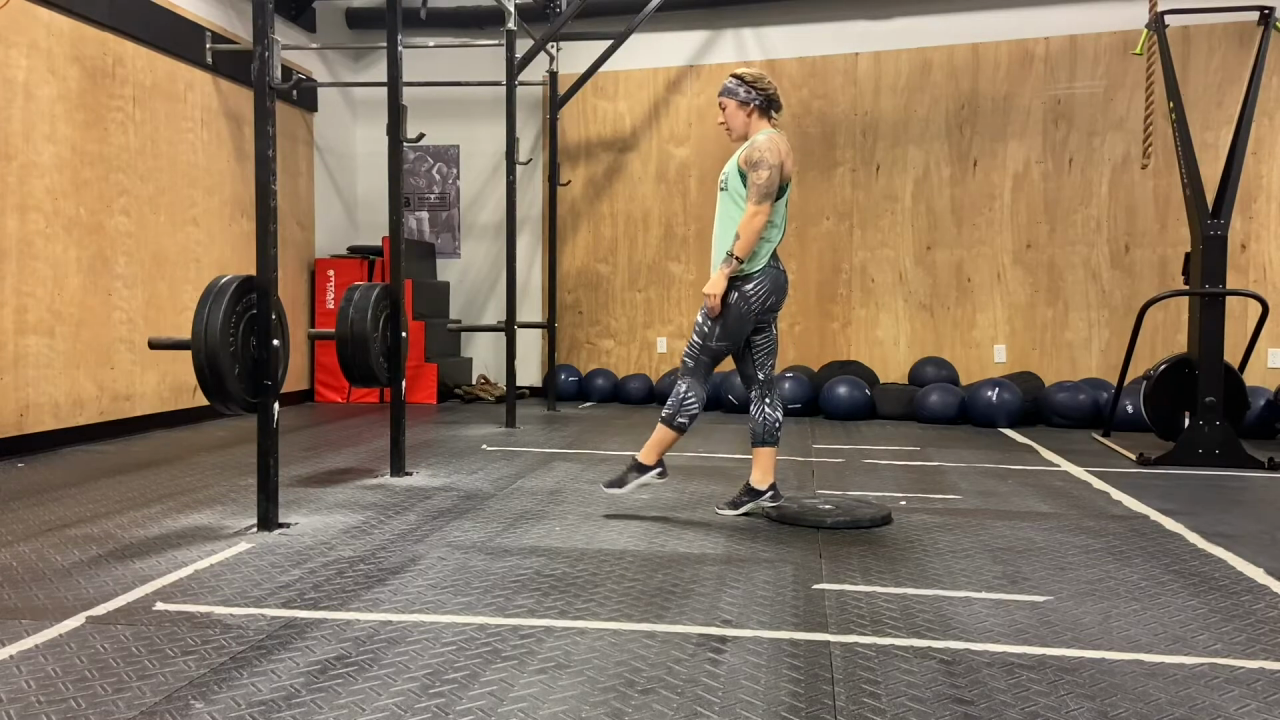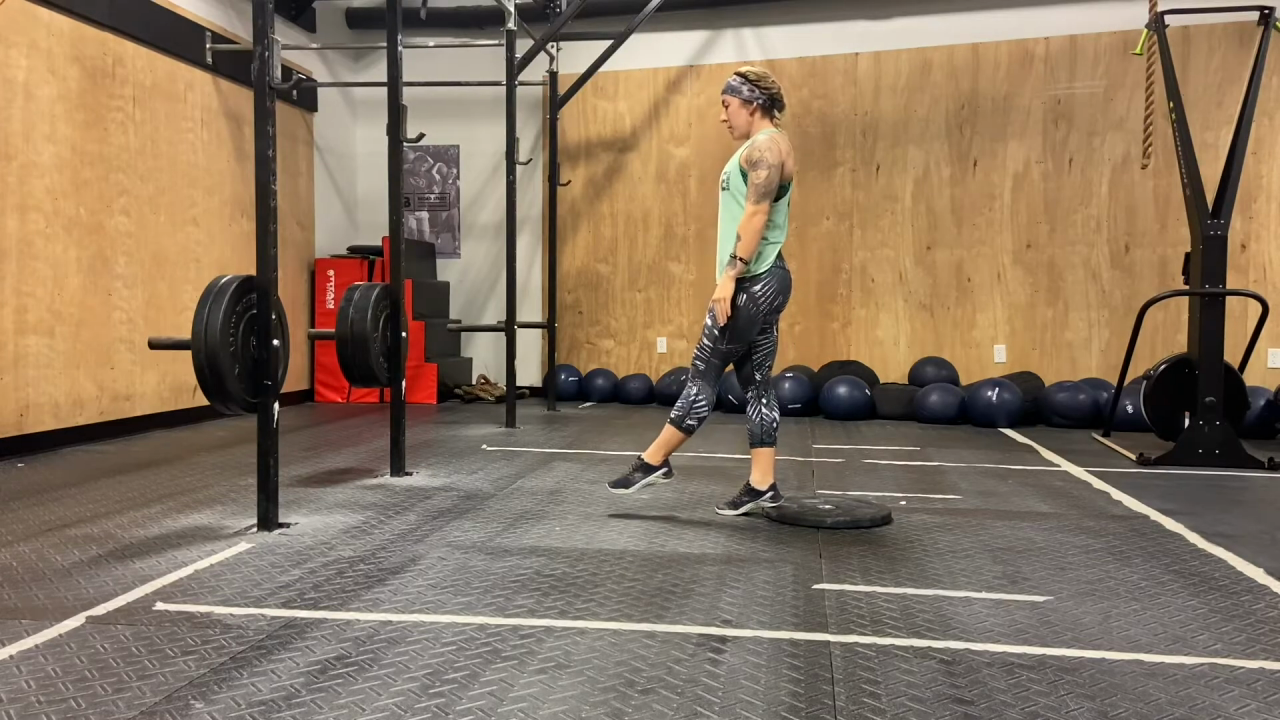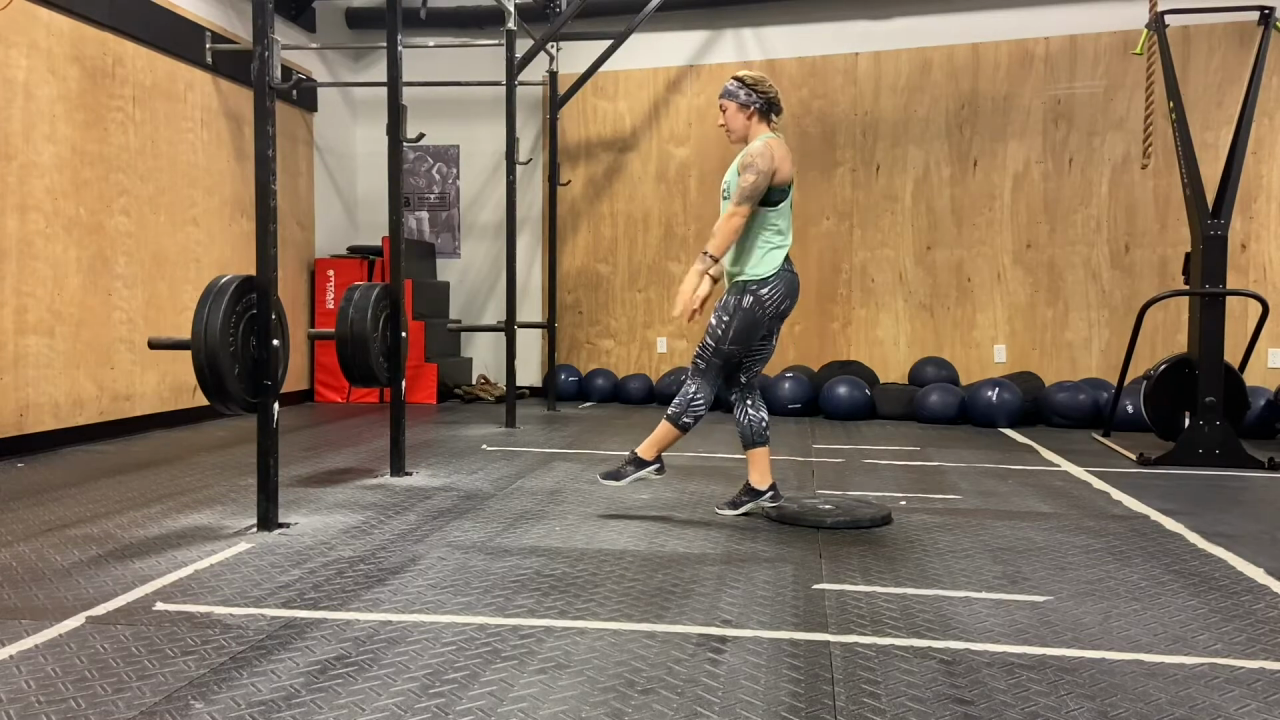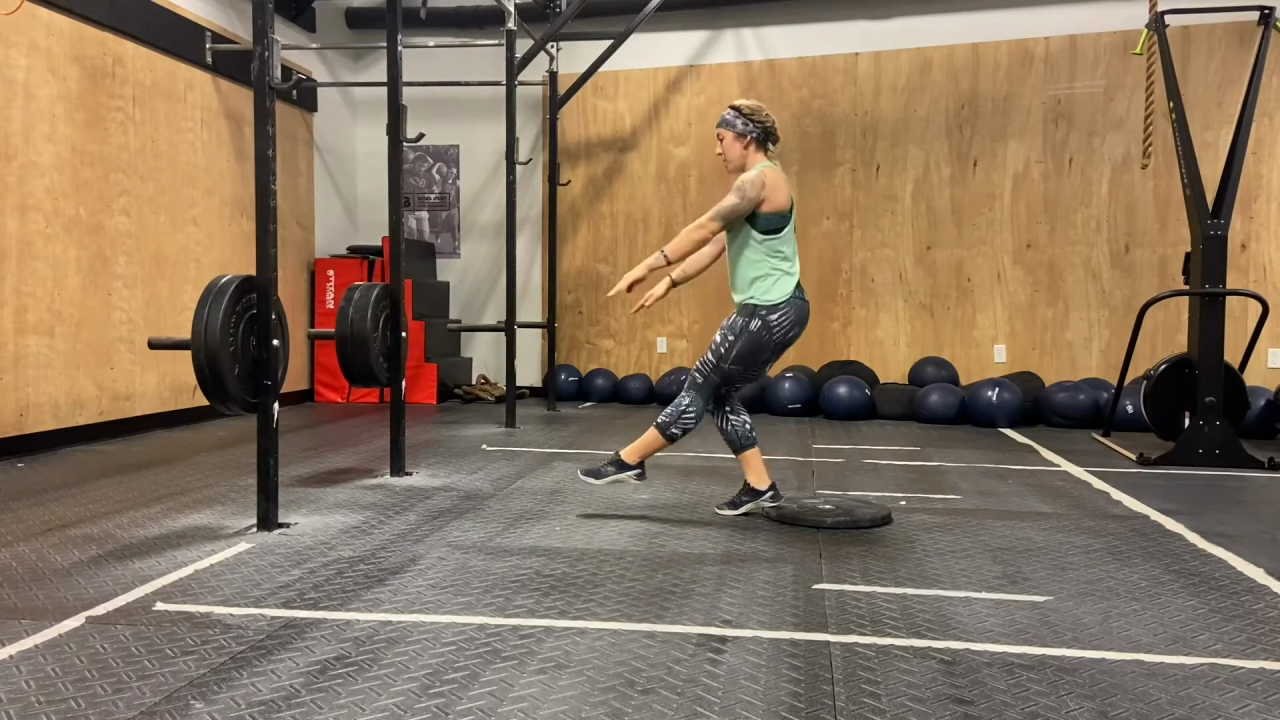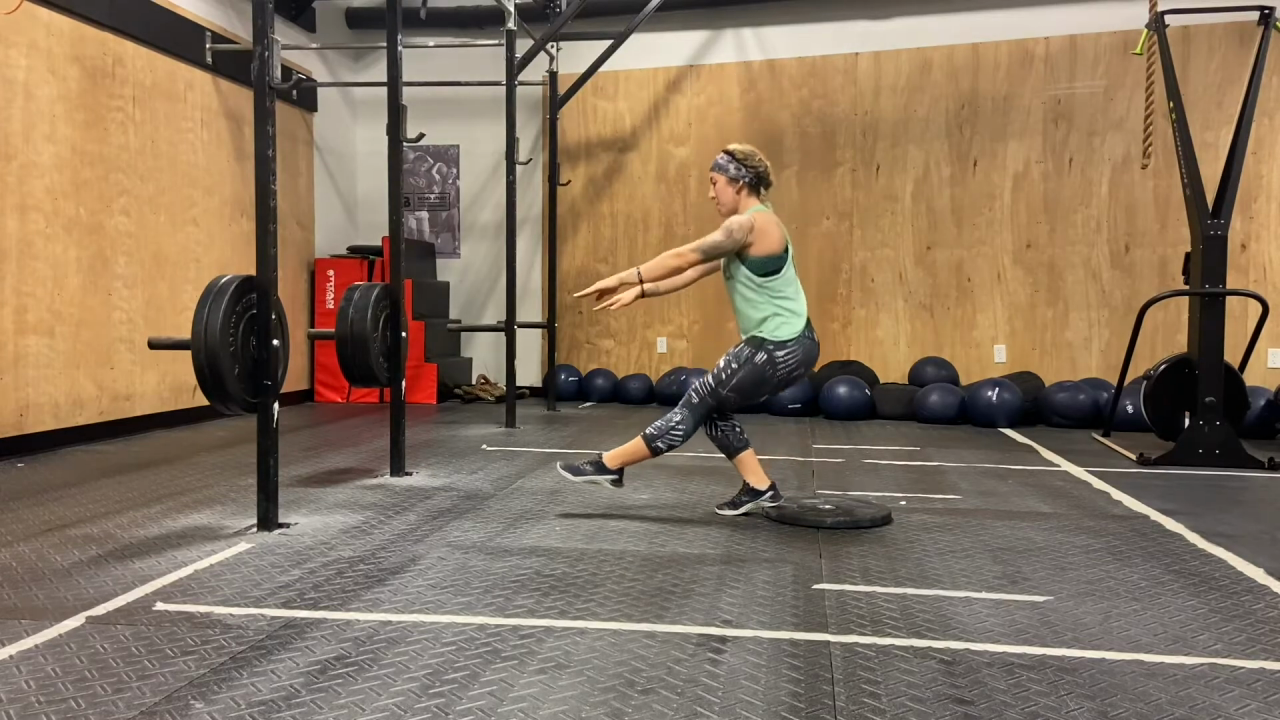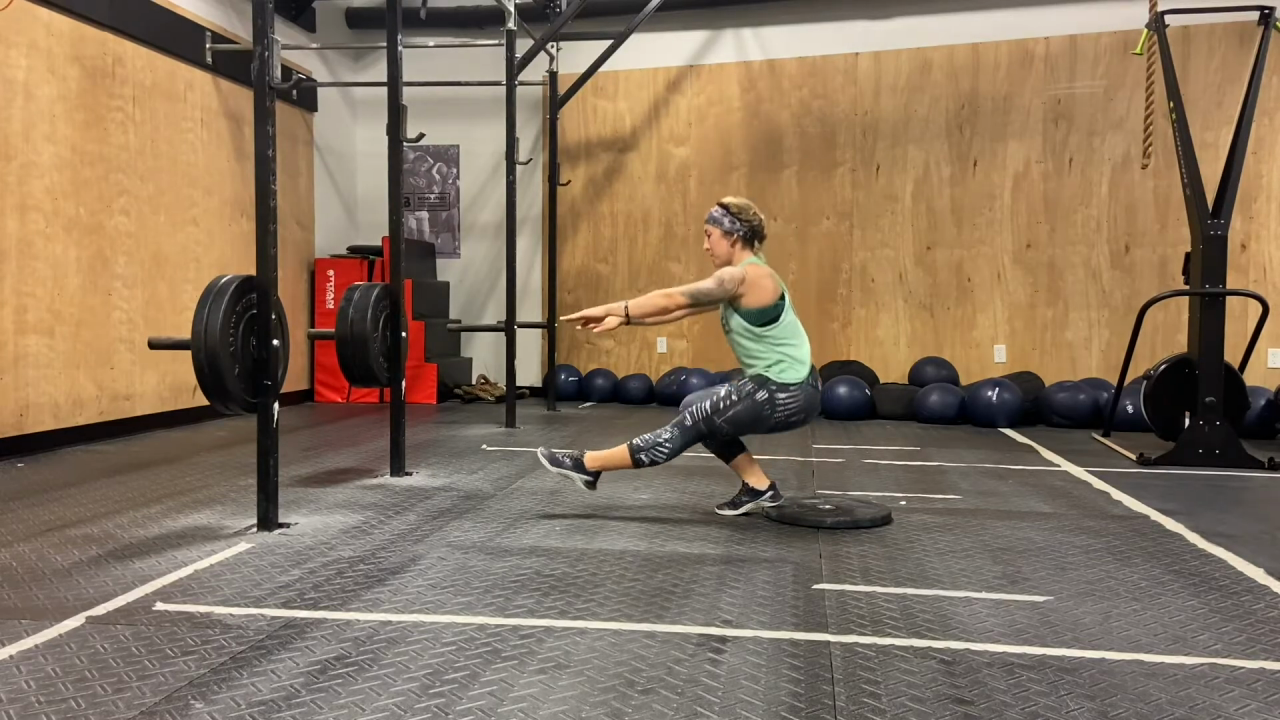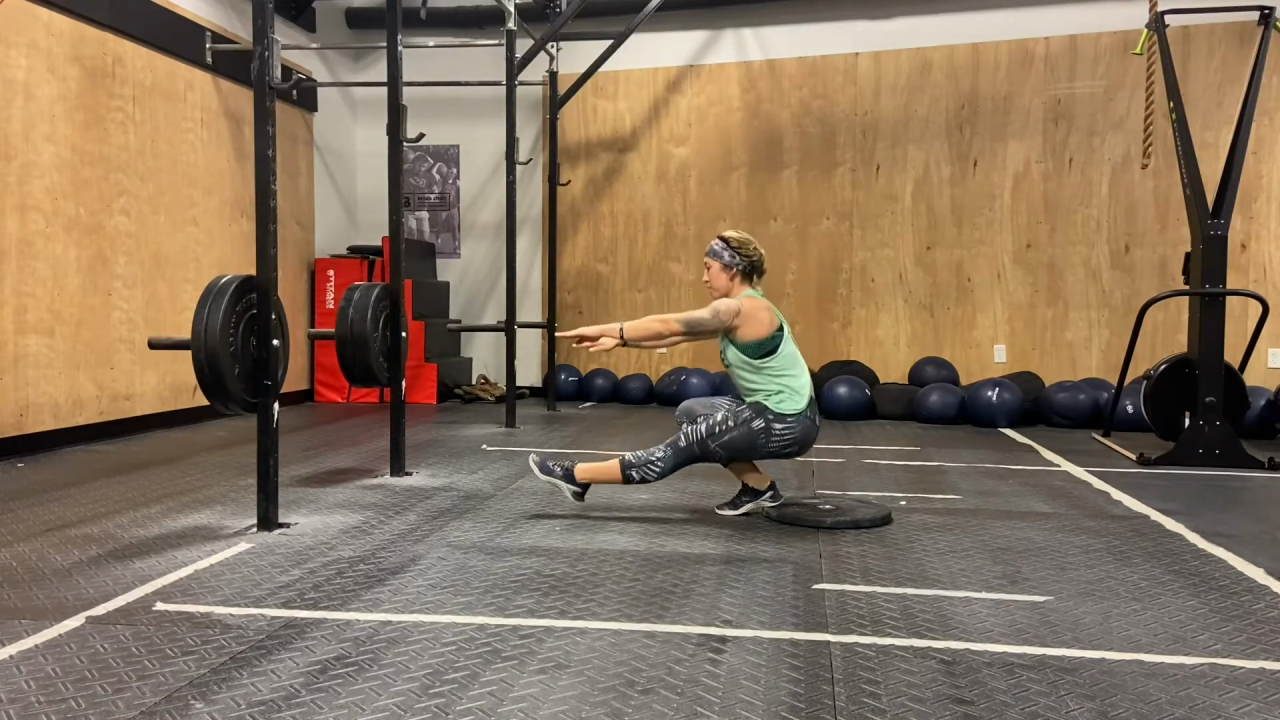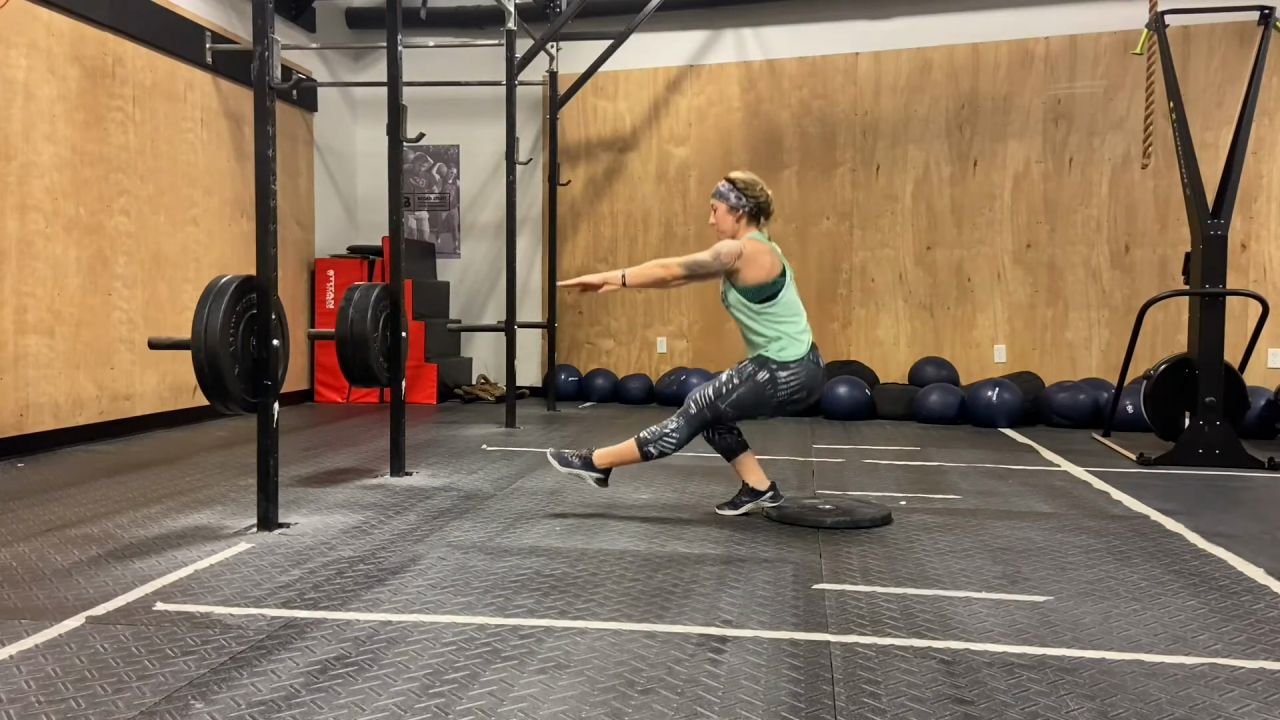
dt=0.3s
person 1, frame 1
left shoulder: (765, 146)
right shoulder: (759, 148)
left elbow: (757, 215)
left wrist: (722, 273)
left hip: (748, 282)
right hip: (760, 280)
left knee: (695, 368)
right knee: (759, 382)
left ankle: (649, 461)
right ankle: (763, 485)
person 1, frame 2
left shoulder: (766, 145)
right shoulder: (760, 148)
left elbow: (756, 216)
left wrist: (729, 276)
left hip: (752, 282)
right hip: (761, 281)
left knee: (705, 372)
right knee: (756, 382)
left ankle: (654, 461)
right ankle: (762, 485)
person 1, frame 3
left shoulder: (763, 150)
right shoulder: (760, 152)
left elbow: (735, 217)
left wrist: (700, 270)
right wrist: (709, 277)
left hip: (760, 287)
right hip: (767, 285)
left knee: (704, 373)
right knee: (741, 383)
left ankle: (646, 456)
right ankle: (761, 486)
person 1, frame 4
left shoulder: (758, 179)
right shoulder: (759, 181)
left elbow: (705, 229)
right elbow: (718, 243)
left wrist: (647, 266)
right wrist: (669, 281)
left hip: (769, 312)
right hip: (773, 310)
left knee: (701, 387)
right knee: (719, 393)
left ankle: (629, 461)
right ankle: (760, 486)
person 1, frame 5
left shoulder: (750, 223)
right shoulder: (750, 226)
left elbow: (684, 258)
right elbow: (694, 270)
left wrist: (622, 277)
right wrist: (638, 289)
left hip: (782, 351)
right hip: (782, 346)
left knee: (696, 404)
right knee: (707, 402)
left ankle: (607, 464)
right ankle: (760, 486)
person 1, frame 6
left shoulder: (743, 277)
right shoulder: (741, 279)
left elbow: (673, 299)
right elbow: (683, 307)
left wrist: (611, 308)
right wrist: (623, 317)
left hip: (787, 395)
right hip: (783, 387)
left knee: (688, 426)
right knee: (695, 412)
left ankle: (588, 465)
right ankle: (759, 487)
person 1, frame 7
left shoulder: (739, 309)
right shoulder: (743, 307)
left elbow: (667, 324)
right elbow: (678, 332)
left wrist: (606, 329)
right wrist: (619, 338)
left hip: (784, 425)
right hip: (781, 414)
left knee: (680, 448)
right knee: (690, 414)
left ankle: (577, 476)
right ankle: (760, 488)
person 1, frame 8
left shoulder: (741, 251)
right shoulder: (753, 251)
left elbow: (671, 269)
right elbow: (684, 275)
left wrist: (610, 277)
right wrist: (619, 280)
left hip: (788, 374)
right hip: (791, 368)
left knee: (692, 415)
right knee: (703, 407)
left ankle: (596, 463)
right ankle: (759, 487)
